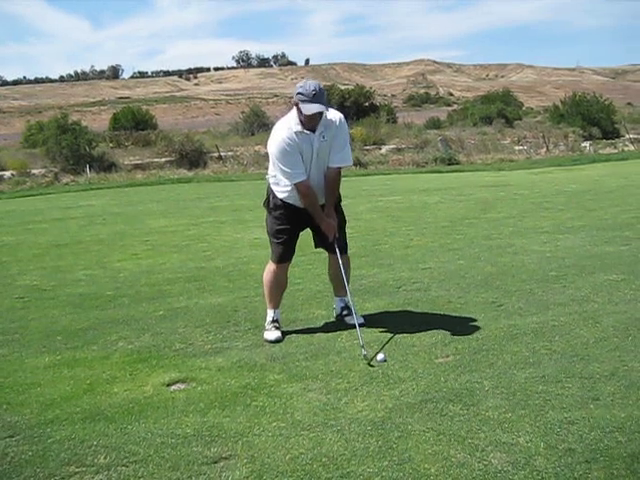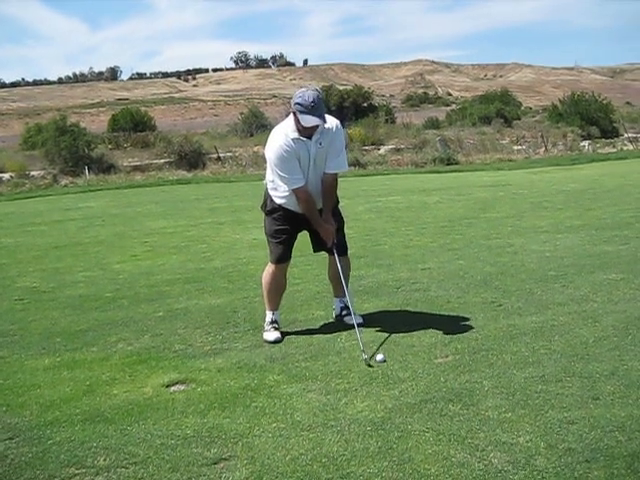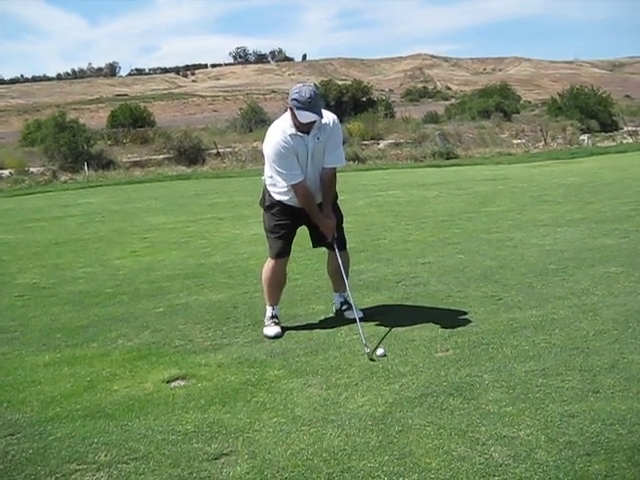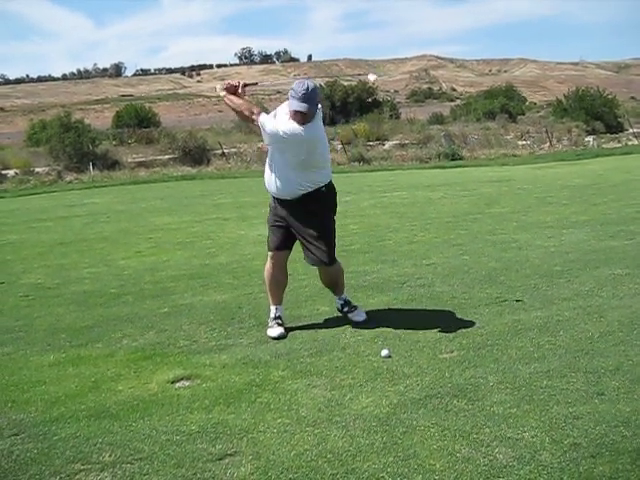
dt=1s
person 1, frame 1
left shoulder: (337, 122)
right shoulder: (282, 136)
left elbow: (334, 172)
right elbow: (302, 187)
left wrist: (331, 210)
right wrist: (321, 220)
left hip: (325, 198)
right hip: (287, 202)
left knee: (339, 251)
right knee: (280, 261)
left ankle: (341, 306)
right ankle: (272, 318)
person 1, frame 2
left shoulder: (333, 129)
right shoulder: (280, 142)
left elbow: (330, 177)
right elbow: (300, 192)
left wrist: (328, 215)
right wrist: (319, 225)
left hip: (322, 201)
right hip: (284, 206)
left knee: (340, 252)
right knee: (279, 262)
left ankle: (341, 306)
right ankle: (271, 319)
person 1, frame 3
left shoulder: (331, 123)
right shoulder: (278, 138)
left elbow: (329, 172)
right elbow: (298, 187)
left wrist: (328, 210)
right wrist: (319, 220)
left hip: (320, 196)
right hip: (283, 202)
left knee: (339, 248)
right knee: (278, 258)
left ankle: (340, 300)
right ankle: (271, 313)
person 1, frame 4
left shoulder: (303, 133)
right shoulder: (287, 108)
left elbow: (256, 117)
right elbow: (263, 117)
left wrist: (229, 97)
right wrist: (238, 96)
left hip: (313, 201)
right hip: (282, 199)
left knee: (325, 261)
right knee: (276, 256)
left ankle: (342, 301)
right ankle: (275, 314)
